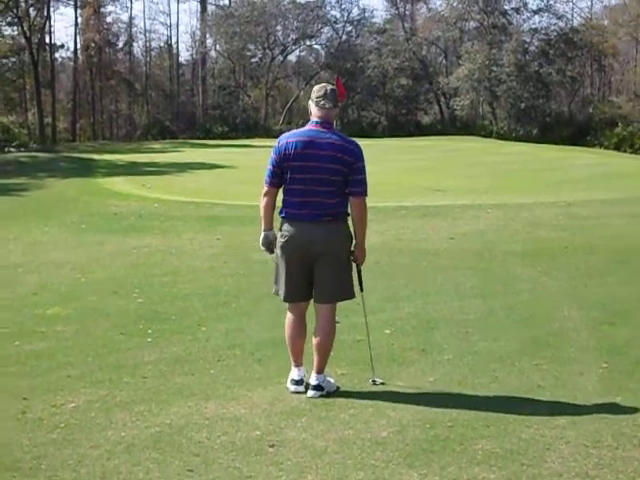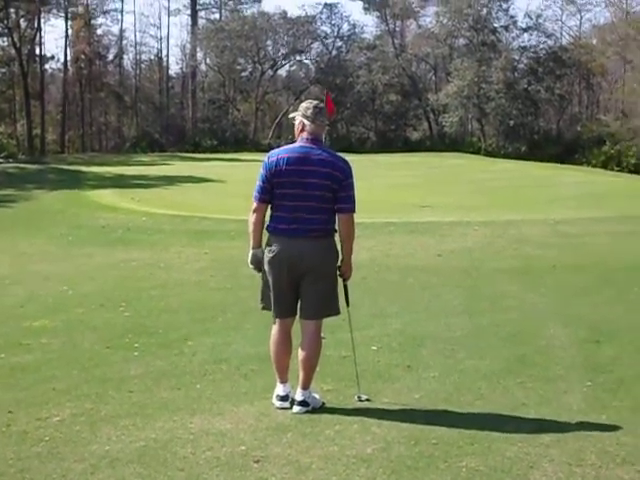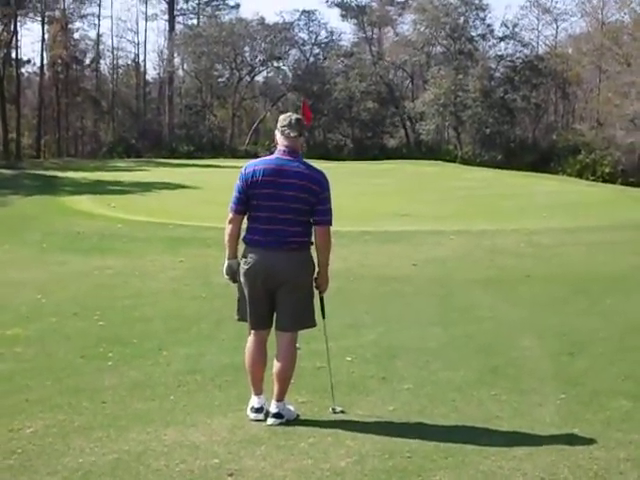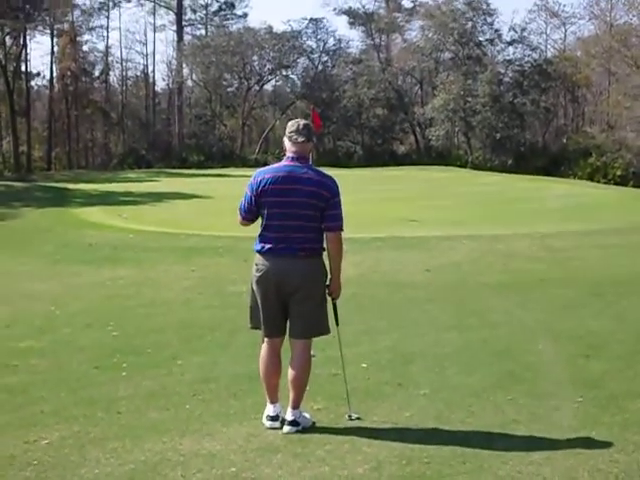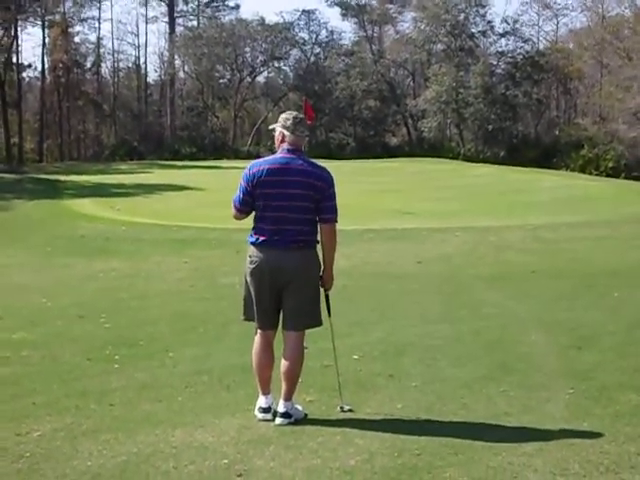
dt=1s
person 1, frame 1
left shoulder: (285, 142)
right shoulder: (350, 148)
left elbow: (269, 192)
right elbow: (357, 202)
left wrist: (267, 229)
right wrist: (360, 243)
left hip: (293, 233)
right hip: (332, 235)
left knee: (296, 308)
right knee: (326, 309)
left ankle: (297, 374)
right ankle: (318, 379)
person 1, frame 2
left shoulder: (274, 158)
right shoulder: (339, 165)
left elbow: (258, 209)
right elbow: (345, 219)
left wrist: (255, 248)
right wrist: (346, 258)
left hip: (280, 248)
right hip: (319, 251)
left knee: (281, 322)
right knee: (312, 325)
left ankle: (282, 390)
right ankle: (303, 395)
person 1, frame 3
left shoulder: (251, 170)
right shoulder: (316, 178)
left elbow: (234, 220)
right elbow: (322, 232)
left wrist: (231, 258)
right wrist: (323, 270)
left hip: (256, 259)
right hip: (295, 263)
left knee: (257, 333)
right knee: (287, 337)
left ankle: (256, 402)
right ankle: (278, 407)
person 1, frame 4
left shoulder: (261, 177)
right shoulder: (326, 183)
left elbow: (245, 219)
right elbow: (333, 237)
right wrist: (335, 277)
left hip: (268, 266)
right hip: (306, 269)
left knee: (271, 341)
right knee: (301, 344)
left ankle: (272, 410)
right ankle: (294, 414)
person 1, frame 5
left shoulder: (256, 169)
right shoulder: (321, 175)
left elbow: (239, 213)
right elbow: (328, 228)
right wrist: (328, 268)
left hip: (263, 258)
right hip: (301, 261)
left knee: (263, 332)
right knee: (294, 335)
left ankle: (264, 401)
right ankle: (286, 406)
